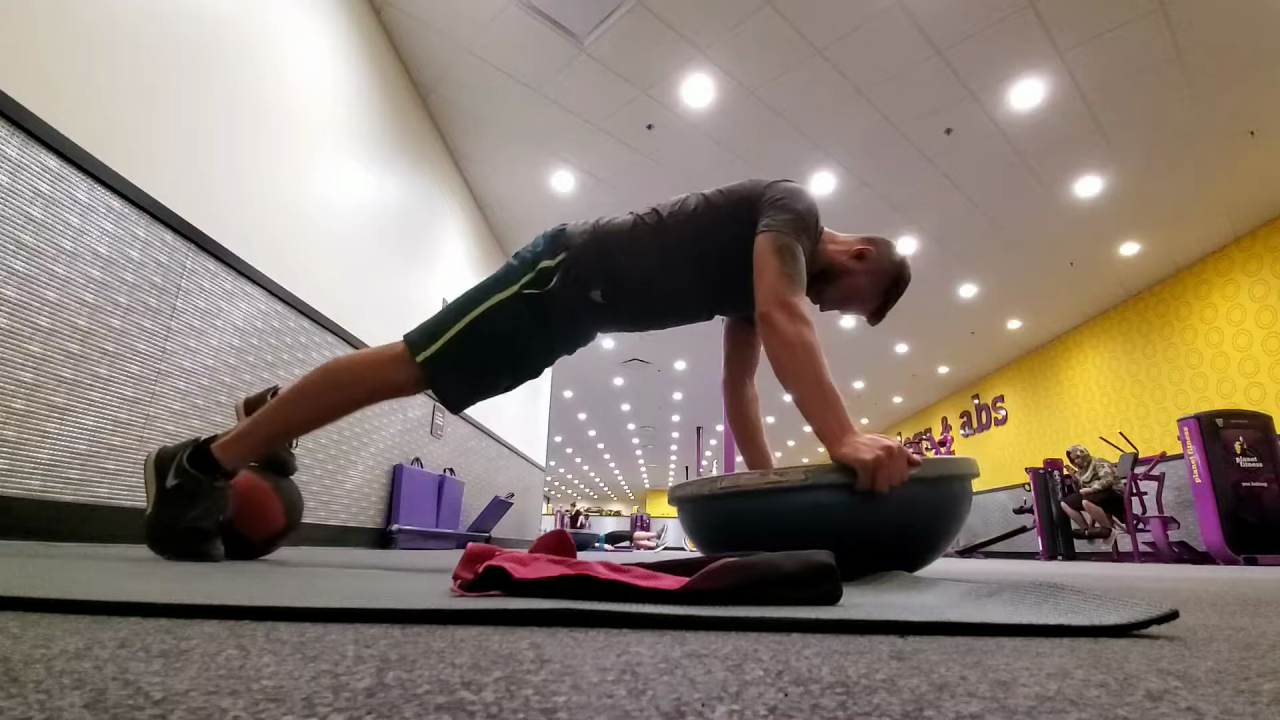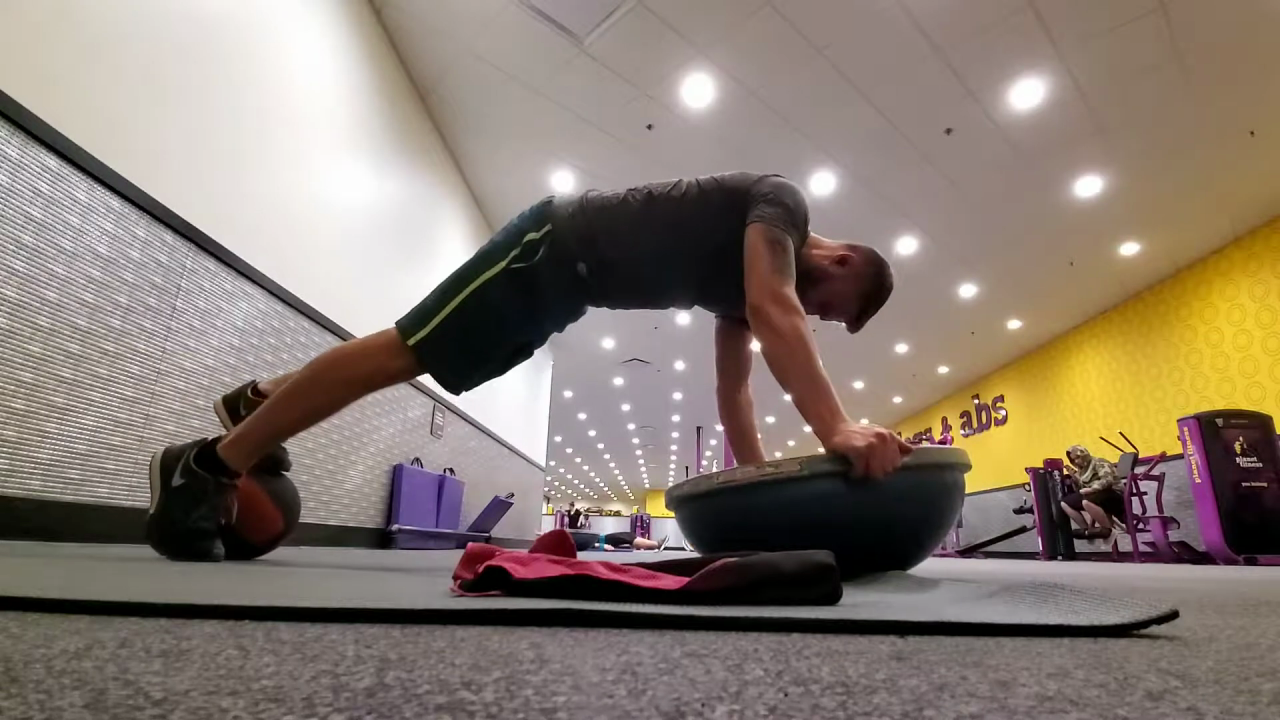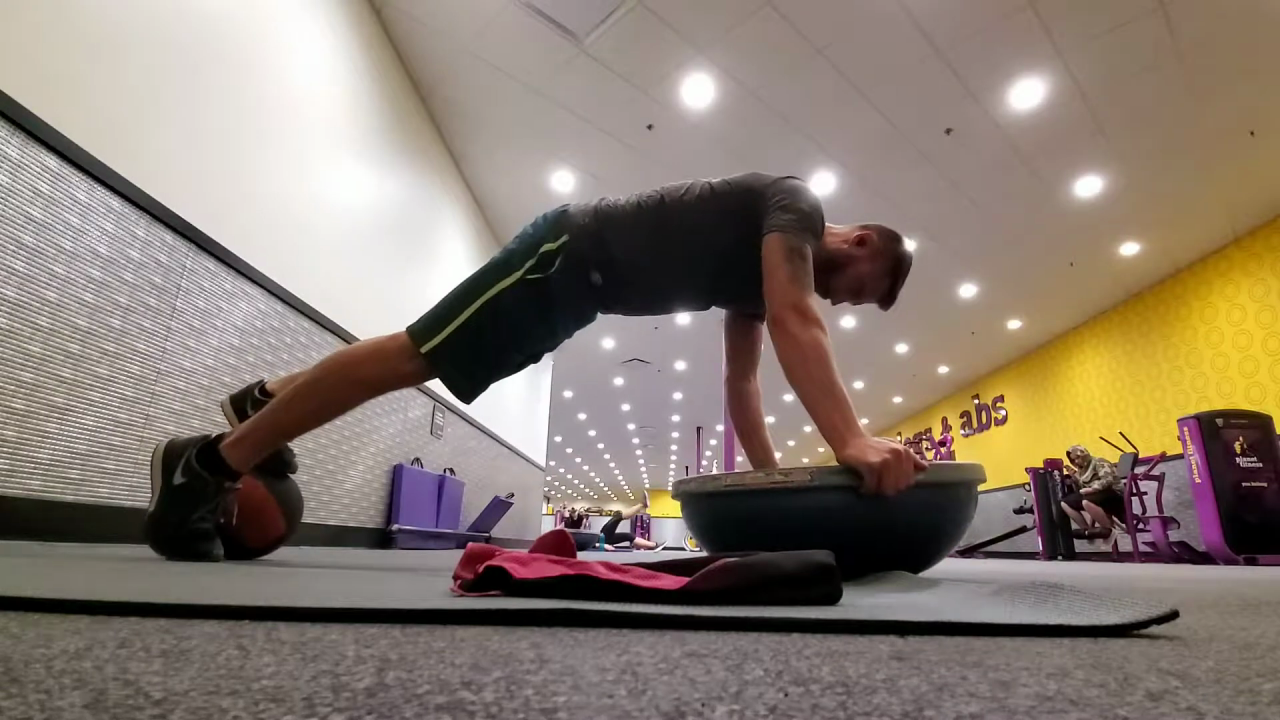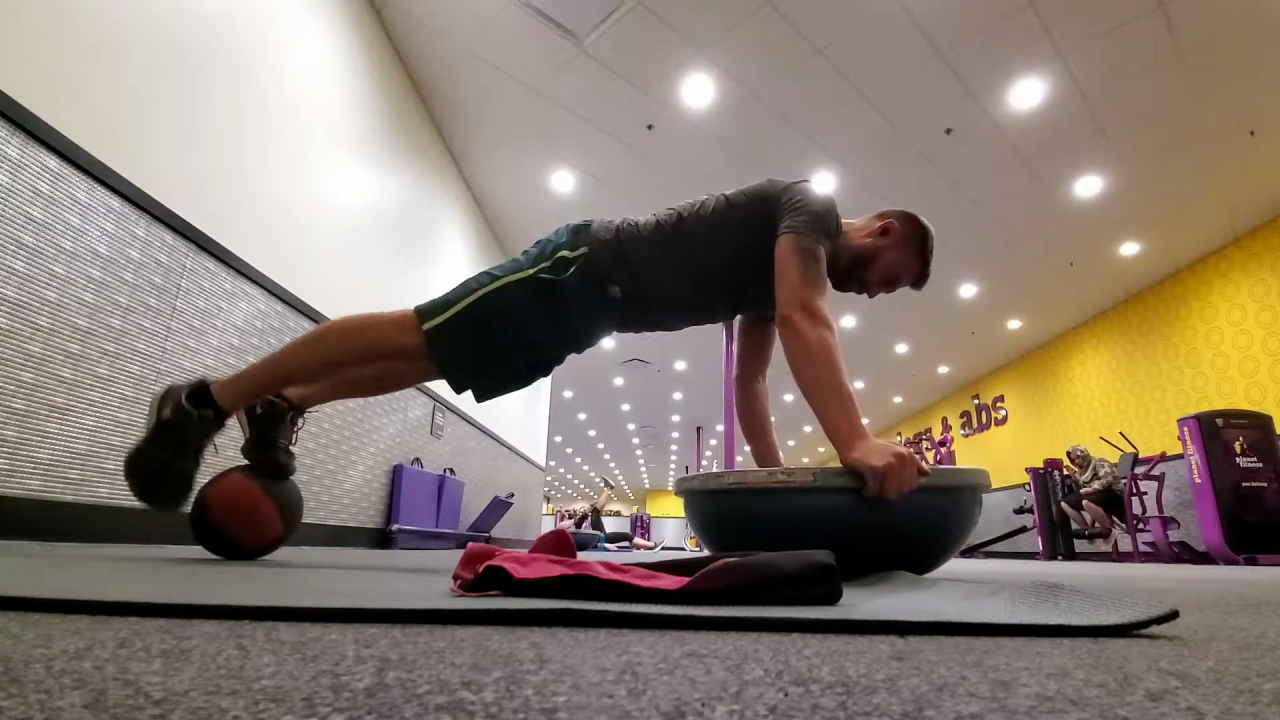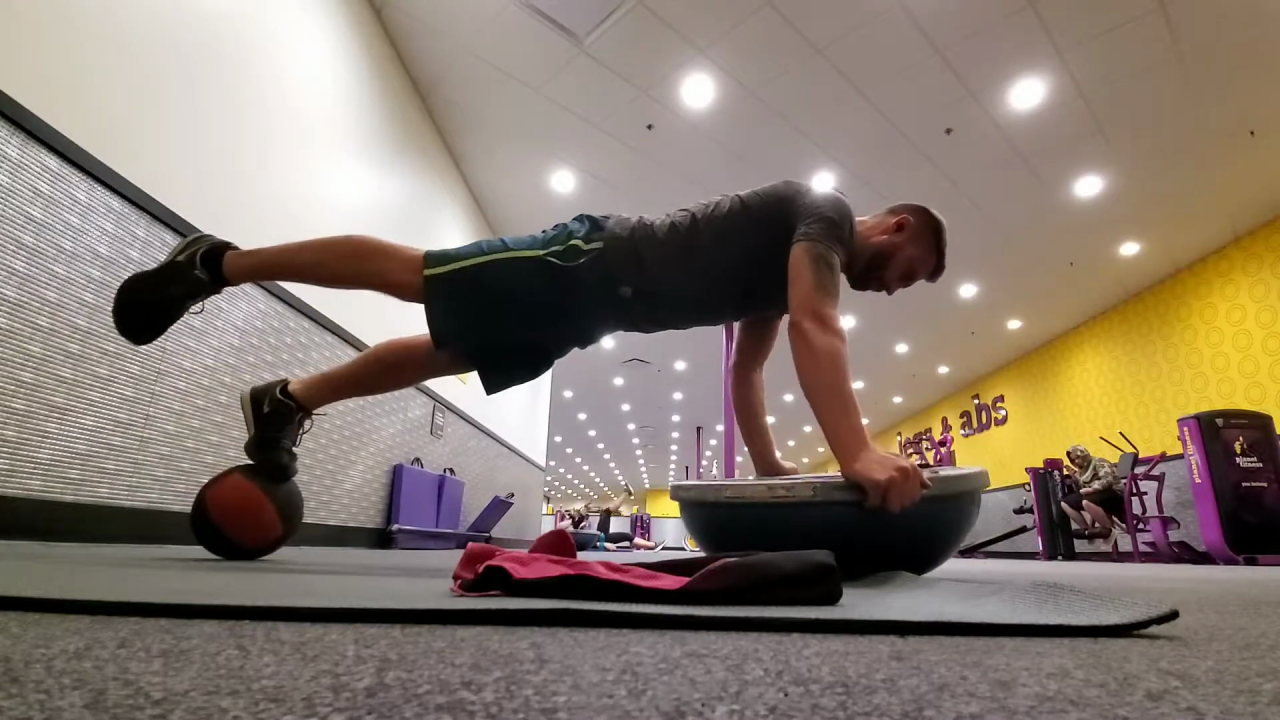
dt=0.4s
person 1, frame 1
left shoulder: (768, 266)
right shoulder: (791, 210)
left elbow: (738, 384)
right elbow: (782, 318)
left wrist: (768, 480)
right wrist: (843, 437)
left hip: (583, 306)
right hip: (569, 274)
left knee: (417, 368)
right knee: (408, 364)
left ankle: (273, 410)
right ankle: (202, 461)
person 1, frame 2
left shoulder: (742, 276)
right shoulder: (781, 206)
left elbow: (732, 385)
right elbow: (774, 312)
right wrist: (835, 427)
left hip: (569, 283)
right hip: (555, 248)
left knee: (409, 355)
right knee: (401, 350)
left ankle: (257, 402)
right ankle: (207, 464)
person 1, frame 3
left shoulder: (760, 274)
right shoulder: (795, 207)
left elbow: (740, 379)
right elbow: (794, 323)
left wrist: (772, 477)
right wrist: (851, 442)
left hip: (583, 287)
right hip: (569, 257)
left knee: (417, 358)
right knee: (413, 354)
left ankle: (267, 399)
right ankle: (212, 461)
person 1, frame 4
left shoulder: (777, 270)
right shoulder: (810, 211)
left elbow: (749, 379)
right elbow: (804, 322)
left wrist: (775, 475)
right wrist: (856, 443)
left hip: (595, 306)
right hip: (583, 270)
left knee: (423, 362)
right knee: (412, 335)
left ankle: (280, 406)
right ankle: (206, 404)
person 1, frame 5
left shoulder: (797, 268)
right shoulder: (825, 214)
left elbow: (745, 371)
right elbow: (817, 331)
left wrist: (769, 469)
right wrist: (857, 454)
left hip: (596, 303)
right hip: (593, 264)
left knee: (443, 354)
right knee: (407, 272)
left ankle: (288, 400)
right ankle: (216, 263)
